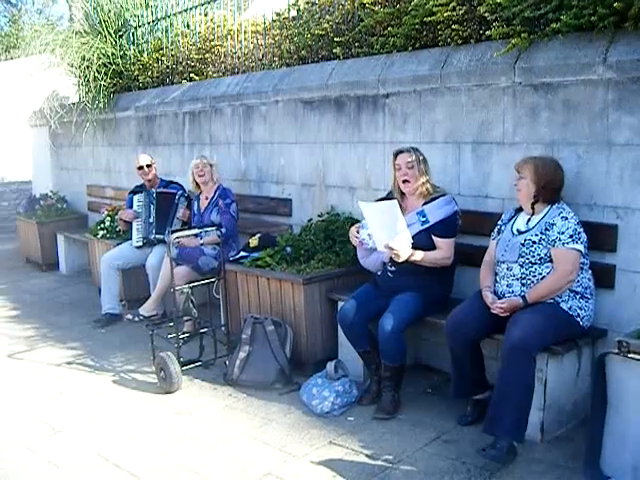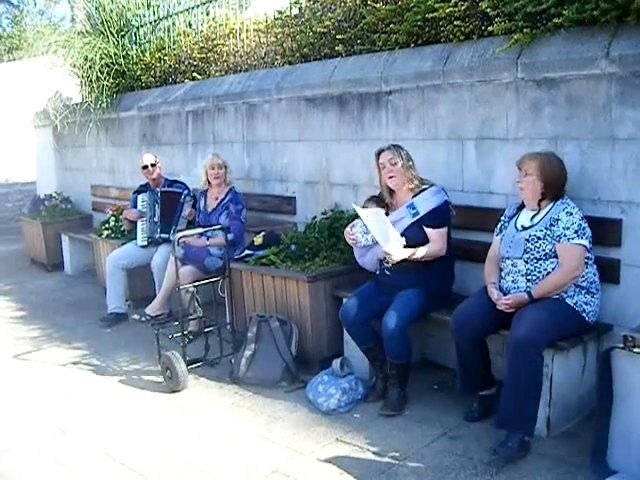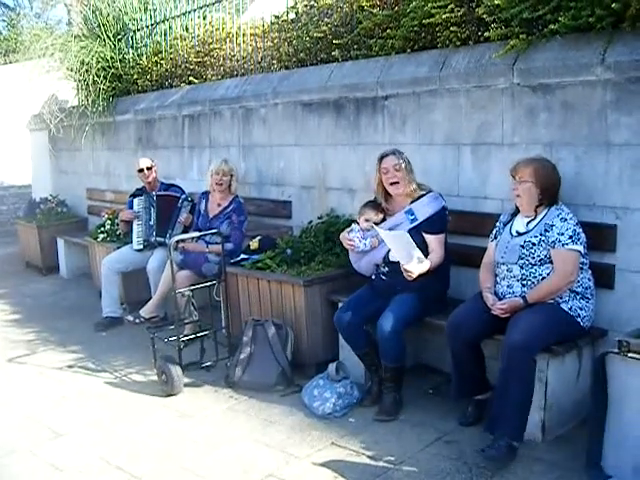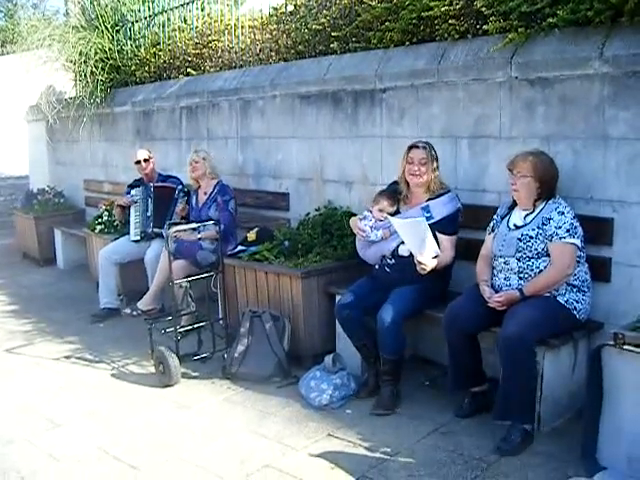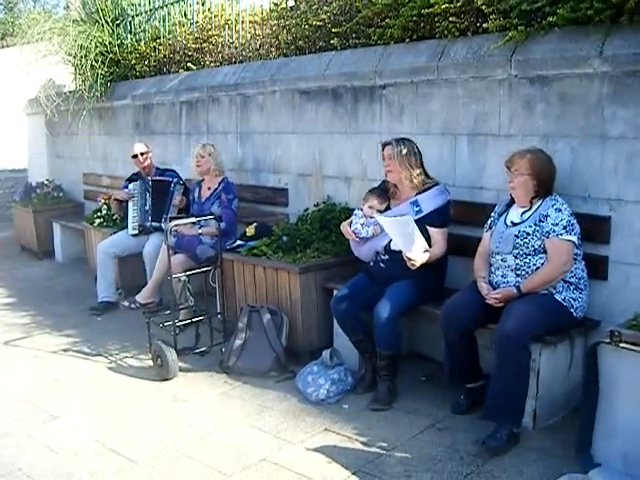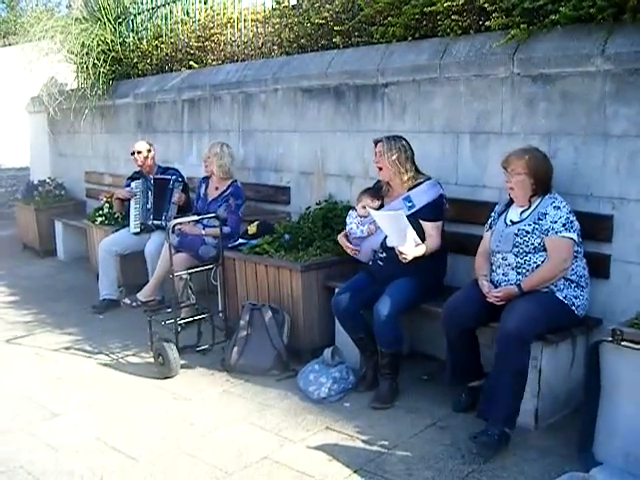
dt=0.7s
person 1, frame 1
left shoulder: (562, 220)
right shoulder: (510, 217)
left elbow: (566, 275)
right elbow: (490, 260)
left wrist: (522, 301)
right wrist: (487, 291)
left hip: (555, 304)
right hip: (504, 299)
left knee: (517, 343)
right knee: (457, 324)
left ankle: (507, 436)
right ankle: (479, 393)
person 1, frame 2
left shoulder: (567, 214)
right shoulder: (513, 213)
left elbow: (572, 270)
right elbow: (493, 256)
left wrist: (527, 296)
right wrist: (493, 287)
left hip: (561, 299)
right hip: (509, 295)
left knee: (523, 338)
right knee: (463, 321)
left ankle: (520, 431)
right ankle: (486, 389)
person 1, frame 3
left shoulder: (561, 221)
right shoulder: (507, 219)
left elbow: (565, 276)
right elbow: (488, 263)
left wrist: (522, 301)
right wrist: (488, 293)
left hip: (556, 305)
right hip: (504, 300)
left knee: (518, 343)
right knee: (458, 325)
left ankle: (507, 436)
right ankle: (480, 394)
person 1, frame 4
left shoulder: (558, 214)
right shoulder: (505, 212)
left elbow: (563, 269)
right elbow: (485, 255)
left wrist: (519, 294)
right wrist: (485, 286)
left hip: (553, 298)
right hip: (501, 293)
left knee: (514, 335)
right knee: (455, 317)
left ankle: (522, 424)
right ankle: (477, 387)
person 1, frame 5
left shoulder: (556, 211)
right shoulder: (503, 208)
left elbow: (560, 265)
right elbow: (483, 252)
left wrist: (516, 291)
right wrist: (482, 282)
left hip: (550, 294)
right hip: (498, 289)
left knee: (510, 332)
right knee: (452, 313)
left ankle: (507, 424)
right ankle: (473, 383)
person 1, frame 6
left shoulder: (555, 209)
right shoulder: (502, 209)
left elbow: (560, 263)
right elbow: (484, 251)
left wrist: (517, 289)
right wrist: (484, 280)
left hip: (551, 292)
right hip: (500, 288)
left knee: (512, 330)
right knee: (454, 311)
left ankle: (500, 424)
right ankle: (474, 381)
person 2, frame 1
left shoulder: (440, 206)
right shoulder: (391, 201)
left elbow: (446, 257)
right elbow: (372, 234)
left wrist: (411, 254)
right wrist: (357, 232)
left hip: (423, 286)
right hip: (385, 281)
left knee: (389, 326)
right knee: (347, 314)
left ankle: (391, 390)
right ankle: (376, 377)
person 2, frame 2
left shoulder: (430, 198)
right shoulder: (384, 200)
left elbow: (440, 248)
left wrist: (406, 253)
right wrist: (353, 232)
left hip: (425, 282)
right hip: (387, 279)
left knee: (392, 323)
right knee: (349, 313)
left ankle: (397, 387)
right ankle: (382, 373)
person 2, frame 3
left shoulder: (428, 204)
right shoulder: (381, 204)
left elbow: (437, 253)
left wrist: (421, 266)
right wrist: (348, 236)
left hip: (421, 287)
right hip: (383, 283)
left knee: (387, 326)
right knee: (344, 318)
left ankle: (392, 392)
right ankle: (377, 377)
person 2, frame 4
left shoulder: (443, 203)
right shoulder: (395, 191)
left elbow: (448, 251)
left wrist: (433, 263)
right wrist: (356, 221)
left hip: (421, 280)
right hip: (384, 274)
left knee: (387, 317)
right knee: (345, 308)
left ankle: (390, 385)
right ankle: (373, 368)
person 2, frame 5
left shoulder: (432, 196)
right shoulder: (385, 190)
left elbow: (440, 245)
left wrist: (423, 257)
right wrist: (348, 225)
left hip: (418, 276)
right hip: (380, 270)
left knee: (384, 312)
right knee: (340, 304)
left ankle: (387, 381)
right ankle: (371, 364)
person 2, frame 6
left shoulder: (425, 191)
right shoulder: (380, 189)
left elbow: (434, 239)
left wrist: (416, 250)
right wrist: (345, 235)
left hip: (417, 272)
right hip: (380, 268)
left knee: (384, 310)
right knee: (341, 302)
left ankle: (389, 379)
right ankle: (371, 362)
person 3, frame 1
left shoulder: (173, 188)
right shoulder: (135, 194)
left elbow: (189, 212)
right elbow: (124, 227)
left wrist: (186, 215)
right wrist: (122, 215)
left knee: (153, 263)
right knee: (108, 260)
right ankle: (112, 310)
person 3, frame 2
left shoulder: (178, 187)
right shoulder: (139, 193)
right elbow: (129, 227)
right wrist: (126, 215)
left knee: (158, 262)
right knee: (113, 260)
right ankle: (117, 310)
person 3, frame 3
left shoulder: (173, 191)
right shoulder: (135, 197)
left elbow: (190, 214)
right elbow: (125, 229)
left wrist: (188, 219)
right wrist: (122, 217)
left knee: (154, 266)
right knee: (108, 263)
right ankle: (112, 314)
person 3, frame 4
left shoulder: (172, 182)
right shoulder: (134, 187)
right elbow: (120, 217)
right wrist: (119, 204)
left hip: (164, 236)
left knee: (151, 257)
right knee: (106, 255)
right ankle: (110, 305)
person 3, frame 5
left shoulder: (169, 176)
right shoulder: (131, 181)
left elbow: (186, 201)
right elbow: (117, 211)
left wrist: (182, 202)
right wrist: (116, 197)
left hip: (162, 229)
left knee: (150, 251)
right knee: (104, 248)
left ankle: (154, 299)
right ankle: (108, 298)
person 3, frame 6
left shoulder: (171, 174)
right shoulder: (134, 179)
left elbow: (187, 203)
right elbow: (120, 209)
left wrist: (182, 200)
right wrist: (117, 196)
left knee: (151, 249)
right knee: (106, 246)
right ankle: (110, 296)
person 4, frame 1
left shoulder: (224, 194)
right shoulder: (197, 199)
left elbow: (228, 231)
right elbow: (195, 230)
left wrist: (199, 241)
right wrist: (187, 240)
left hip: (221, 252)
right hip: (201, 251)
left knee: (172, 254)
right knee: (179, 273)
left ankle: (153, 305)
right ankle: (189, 323)
person 4, frame 2
left shoulder: (235, 198)
right shoulder: (202, 195)
left elbow: (236, 237)
right elbow: (198, 227)
left wrist: (204, 242)
right wrist: (191, 239)
left hip: (225, 253)
right hip: (205, 249)
left knee: (178, 254)
right knee: (184, 272)
left ankle: (159, 305)
right ankle: (194, 323)
person 4, frame 3
left shoulder: (236, 206)
right shoulder: (203, 198)
left elbow: (235, 246)
right elbow: (195, 229)
left wrist: (204, 248)
right wrist: (188, 243)
left hip: (221, 259)
right hip: (200, 253)
left knee: (175, 259)
right knee: (182, 276)
left ankle: (153, 308)
person 4, frame 4
left shoulder: (222, 190)
right shoulder: (195, 194)
left elbow: (226, 228)
right elbow: (193, 225)
left wrist: (196, 236)
right wrist: (184, 233)
left hip: (219, 248)
right hip: (198, 246)
left knee: (170, 249)
right knee: (177, 266)
left ankle: (151, 300)
person 4, frame 5
left shoulder: (226, 187)
right shoulder: (197, 187)
left elbow: (228, 225)
right elbow: (193, 218)
left wrist: (197, 231)
right wrist: (185, 227)
left hip: (218, 243)
right hip: (198, 239)
left knee: (170, 242)
right knee: (177, 261)
left ankle: (149, 293)
person 4, frame 6
left shoulder: (234, 190)
right shoulder: (204, 182)
left elbow: (232, 229)
right elbow: (196, 213)
left wrist: (200, 231)
right wrist: (188, 225)
left hip: (218, 242)
right hip: (198, 237)
left knee: (172, 242)
right knee: (178, 258)
left ankle: (150, 291)
